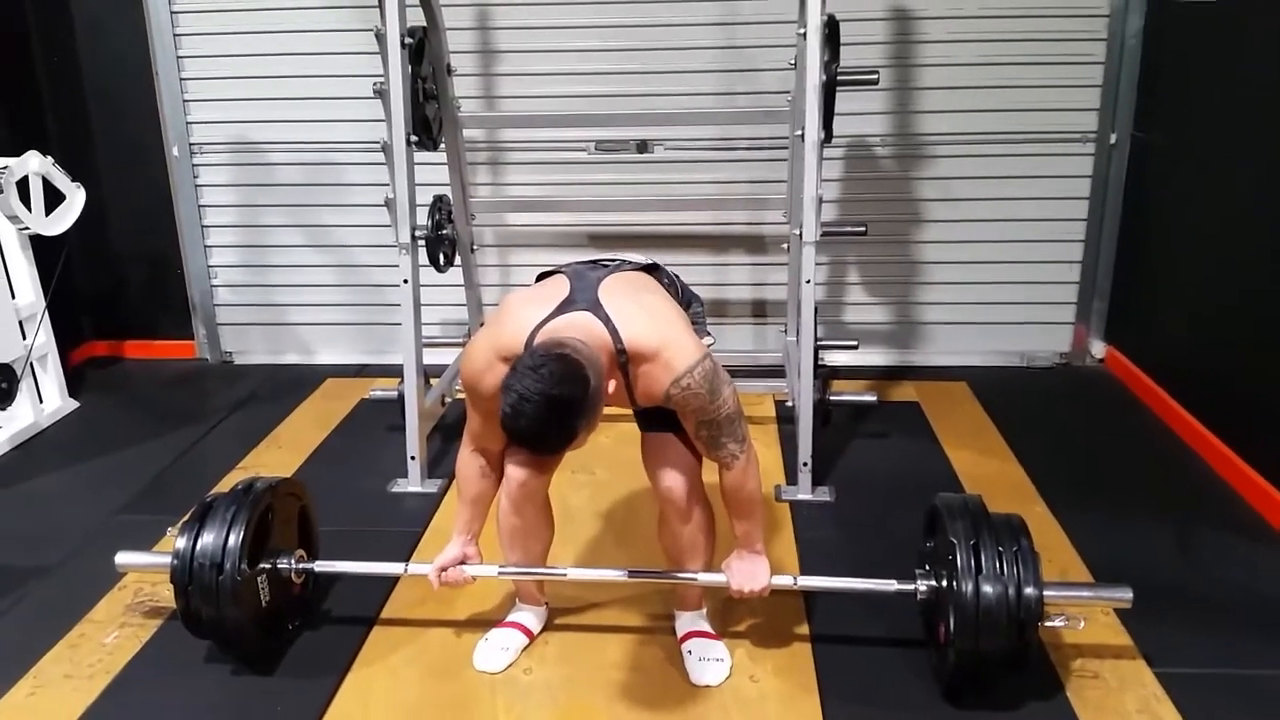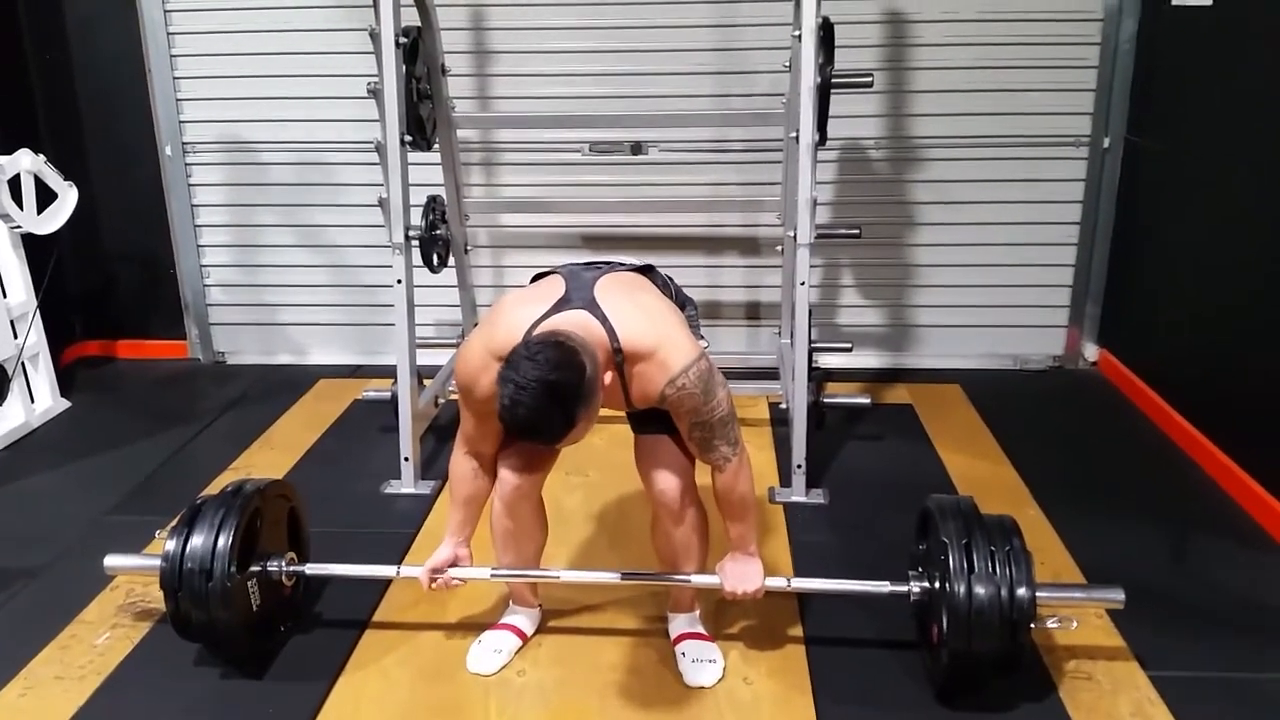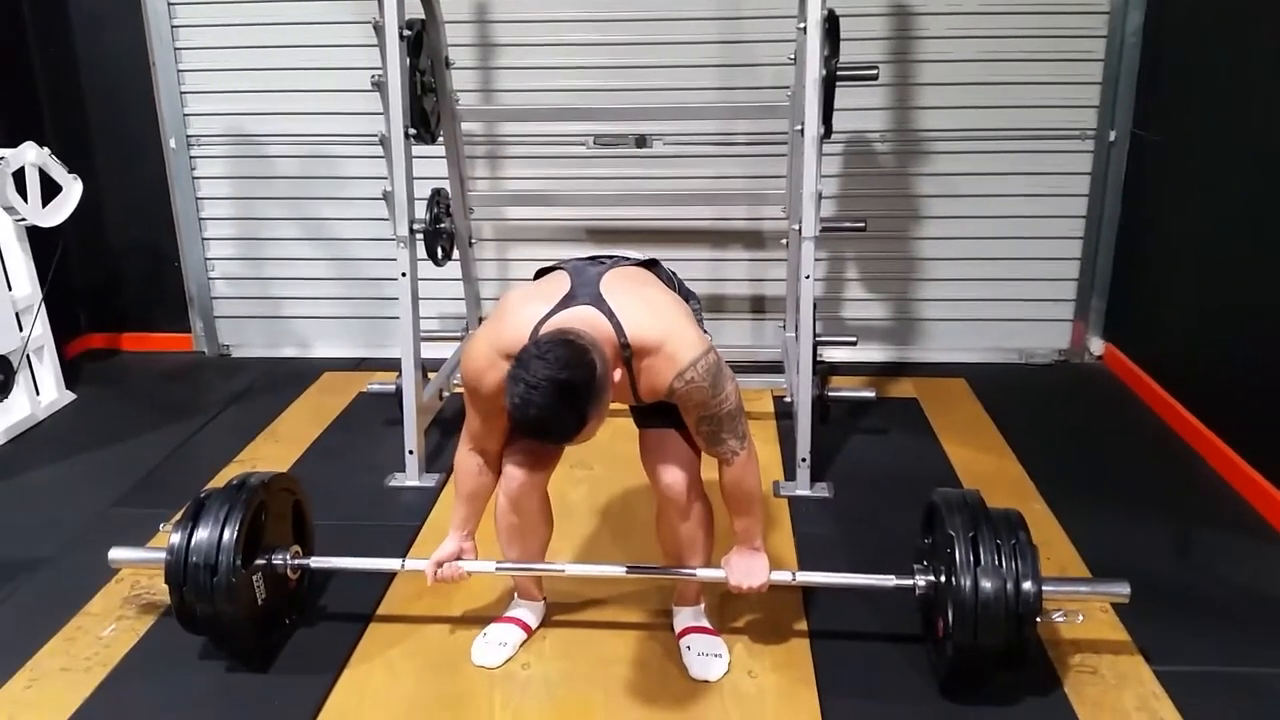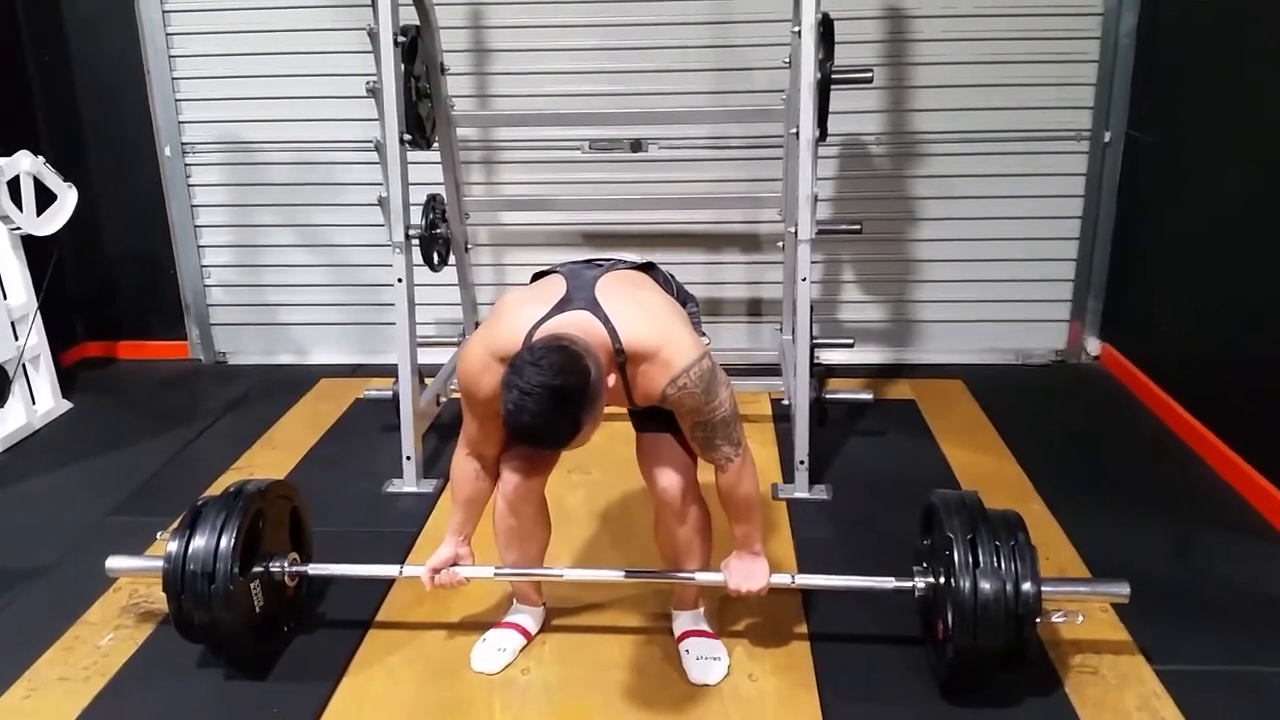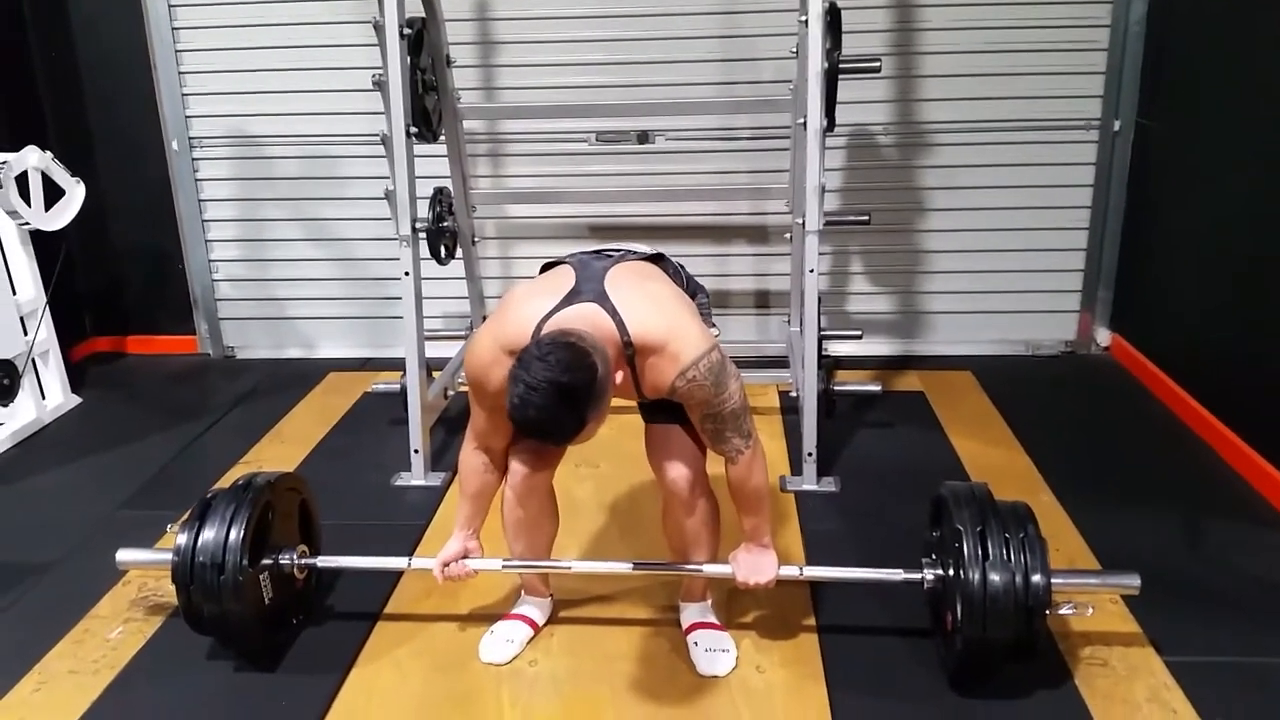
dt=0.3s
person 1, frame 1
left shoulder: (675, 363)
right shoulder: (490, 359)
left elbow: (734, 454)
right elbow: (481, 450)
left wrist: (750, 550)
right wrist: (464, 538)
left hip: (663, 328)
left knee: (679, 486)
right knee: (520, 476)
left ankle: (691, 613)
right ankle: (528, 606)
person 1, frame 2
left shoulder: (671, 363)
right shoulder: (484, 359)
left elbow: (727, 456)
right elbow: (474, 451)
left wrist: (743, 552)
right wrist: (456, 540)
left hip: (651, 346)
left knee: (672, 488)
right knee: (513, 478)
left ankle: (685, 615)
right ankle: (522, 608)
person 1, frame 3
left shoulder: (677, 357)
right shoulder: (491, 357)
left elbow: (734, 449)
right elbow: (479, 449)
left wrist: (749, 546)
right wrist: (460, 534)
left hip: (656, 339)
left knee: (678, 482)
right knee: (519, 475)
left ankle: (689, 608)
right ankle: (526, 602)
person 1, frame 4
left shoulder: (673, 361)
right shoulder: (486, 360)
left elbow: (730, 455)
right elbow: (477, 453)
left wrist: (749, 551)
right wrist: (456, 540)
left hip: (655, 341)
left knee: (674, 485)
right knee: (516, 478)
left ankle: (689, 612)
right ankle: (526, 607)
person 1, frame 5
left shoulder: (682, 354)
right shoulder: (494, 353)
left elbow: (740, 447)
right elbow: (485, 447)
left wrist: (757, 543)
right wrist: (465, 533)
left knee: (683, 477)
right knee: (523, 469)
left ankle: (696, 603)
right ankle: (533, 598)
